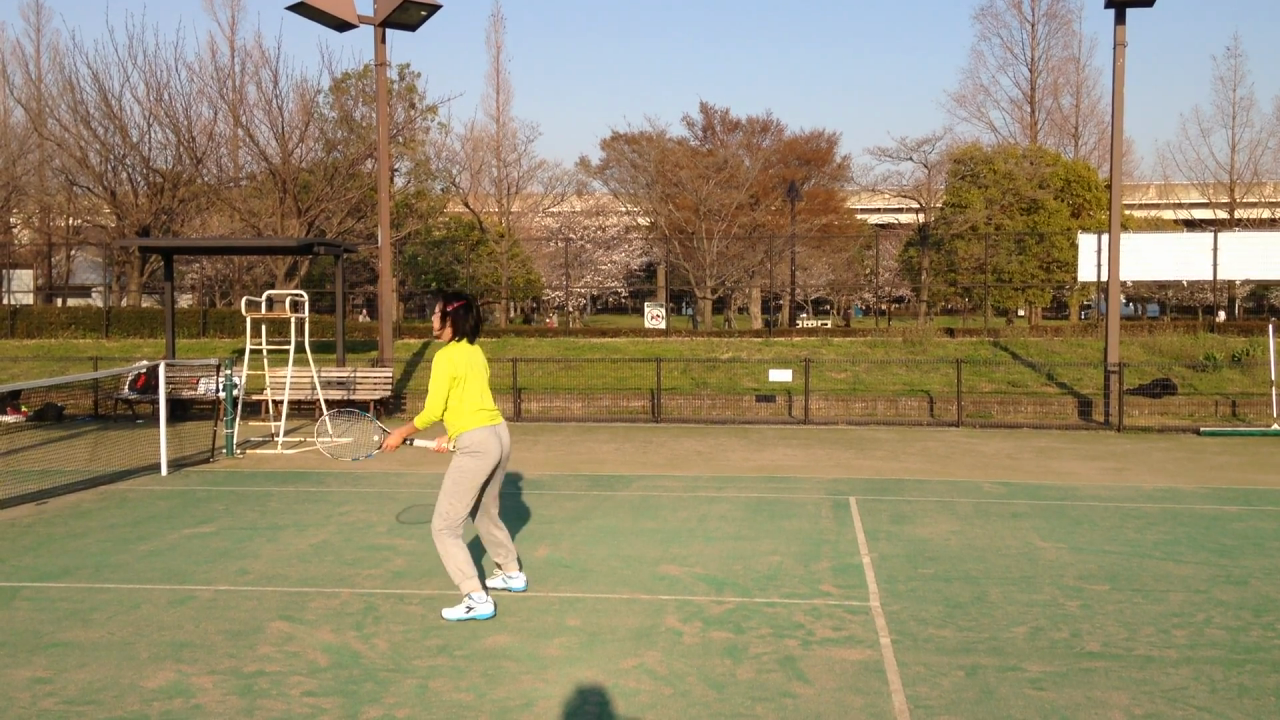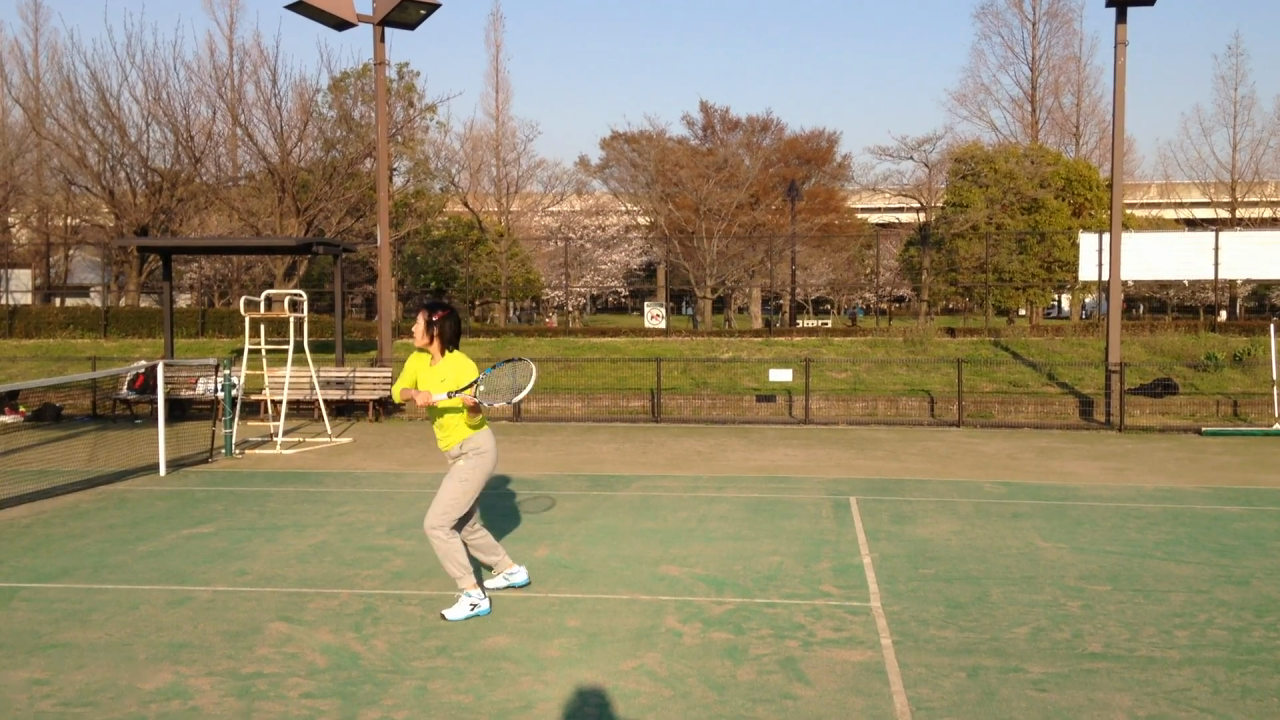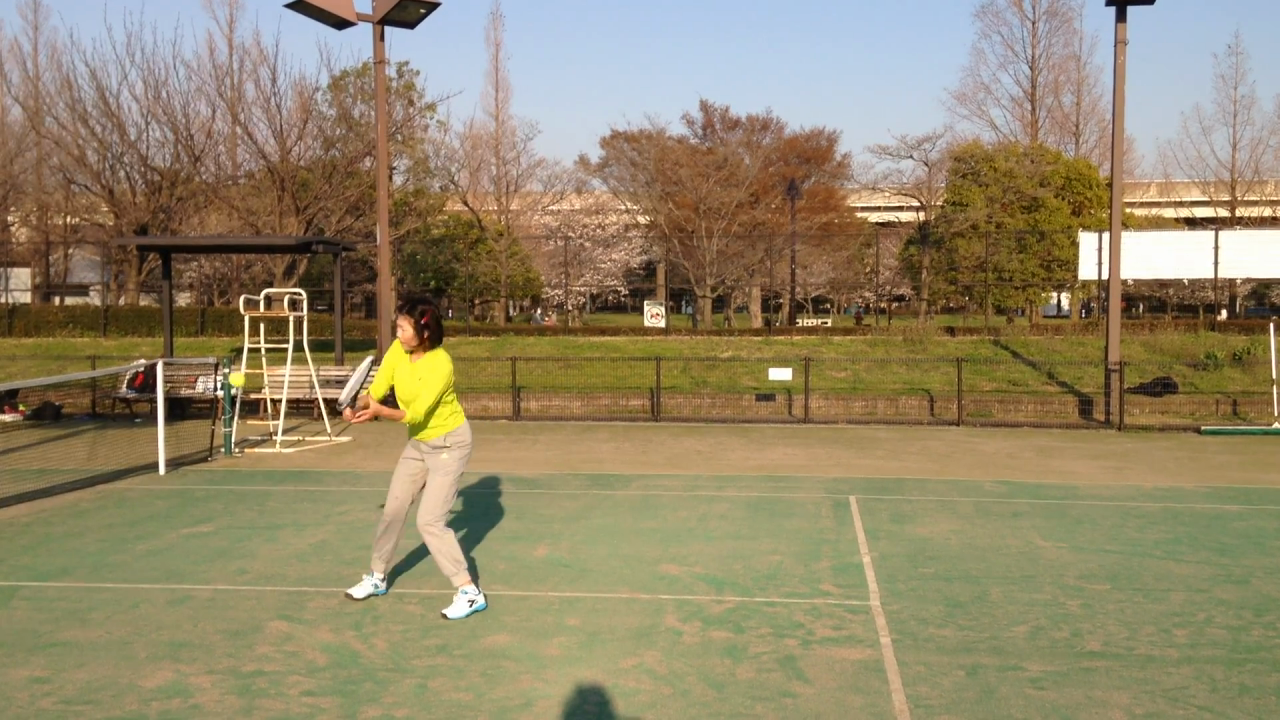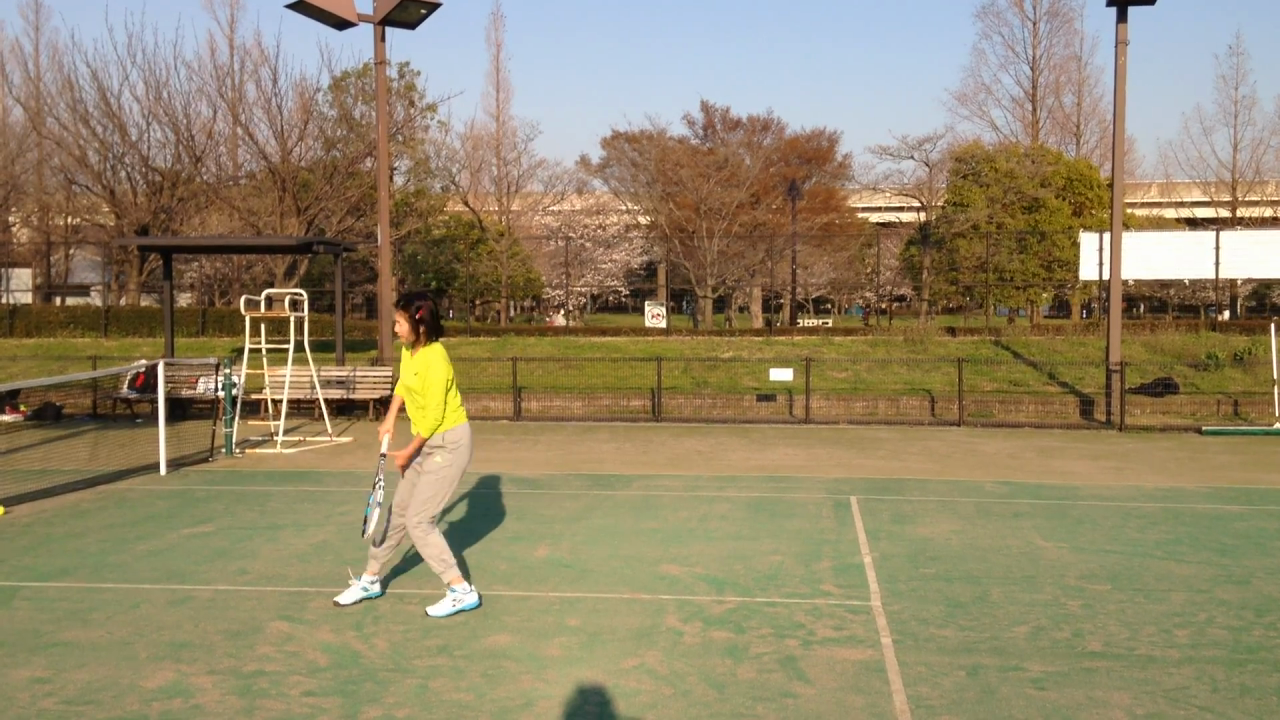
dt=0.3s
person 1, frame 1
left shoulder: (446, 357)
right shoulder: (473, 353)
left elbow: (431, 412)
left wrist: (401, 434)
right wrist: (451, 438)
left hip: (475, 446)
right hip: (497, 438)
left knee: (444, 528)
right knee: (485, 515)
left ankle: (477, 599)
right ankle: (512, 572)
person 1, frame 2
left shoulder: (464, 366)
right shoulder: (418, 360)
left elbow: (474, 421)
right elbow: (398, 392)
left wrist: (472, 405)
right wrist: (414, 395)
left hip: (475, 450)
right hip: (457, 453)
left knee: (437, 524)
right knee: (464, 524)
left ankle: (473, 595)
right ankle: (510, 570)
person 1, frame 3
left shoulder: (440, 365)
right shoulder: (398, 349)
left elbow: (415, 415)
right elbow: (378, 386)
left wrist: (383, 411)
right wrist: (364, 405)
left hip: (449, 444)
right hip: (418, 442)
left knee: (429, 521)
right knee: (392, 511)
left ankle: (469, 593)
right ankle: (376, 577)
person 1, frame 4
left shoulder: (435, 361)
right shoulder: (409, 347)
left elbow: (434, 418)
right elbow: (404, 385)
left wrist: (407, 453)
right wrist: (389, 419)
left hip: (449, 443)
right hip: (425, 442)
left knee: (419, 522)
right knee: (399, 513)
left ankle: (461, 590)
right ankle: (370, 579)
